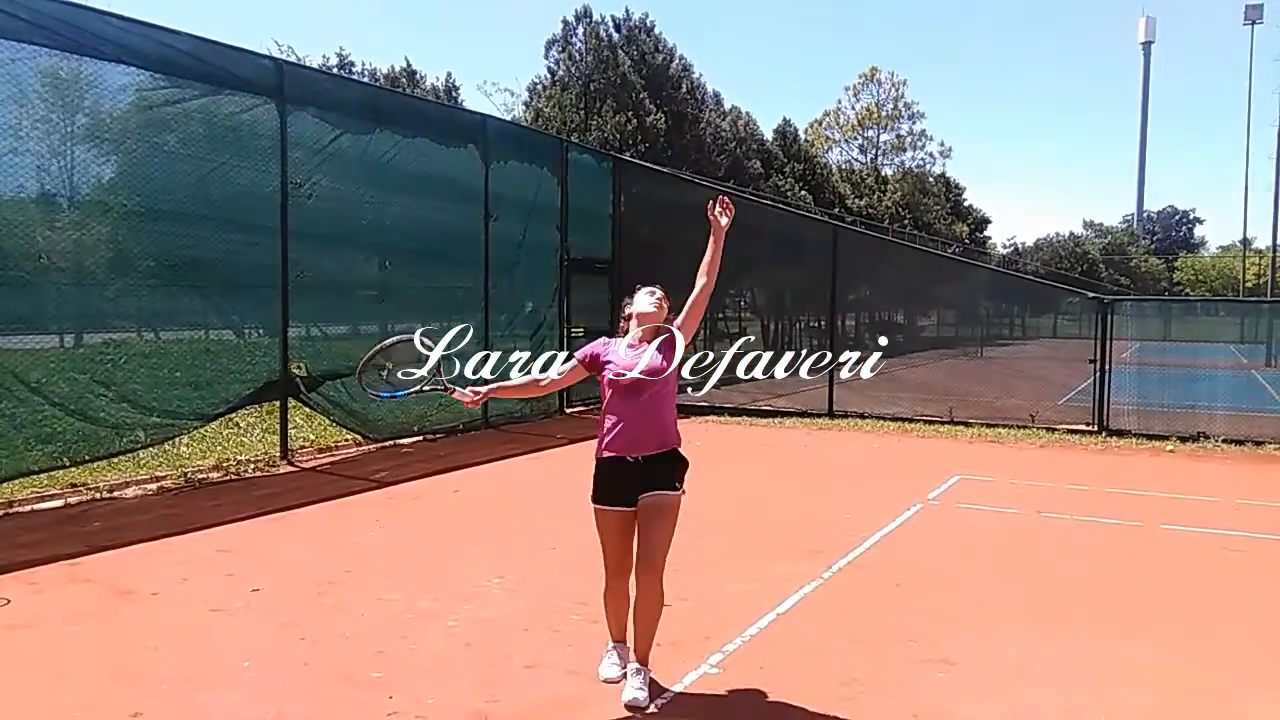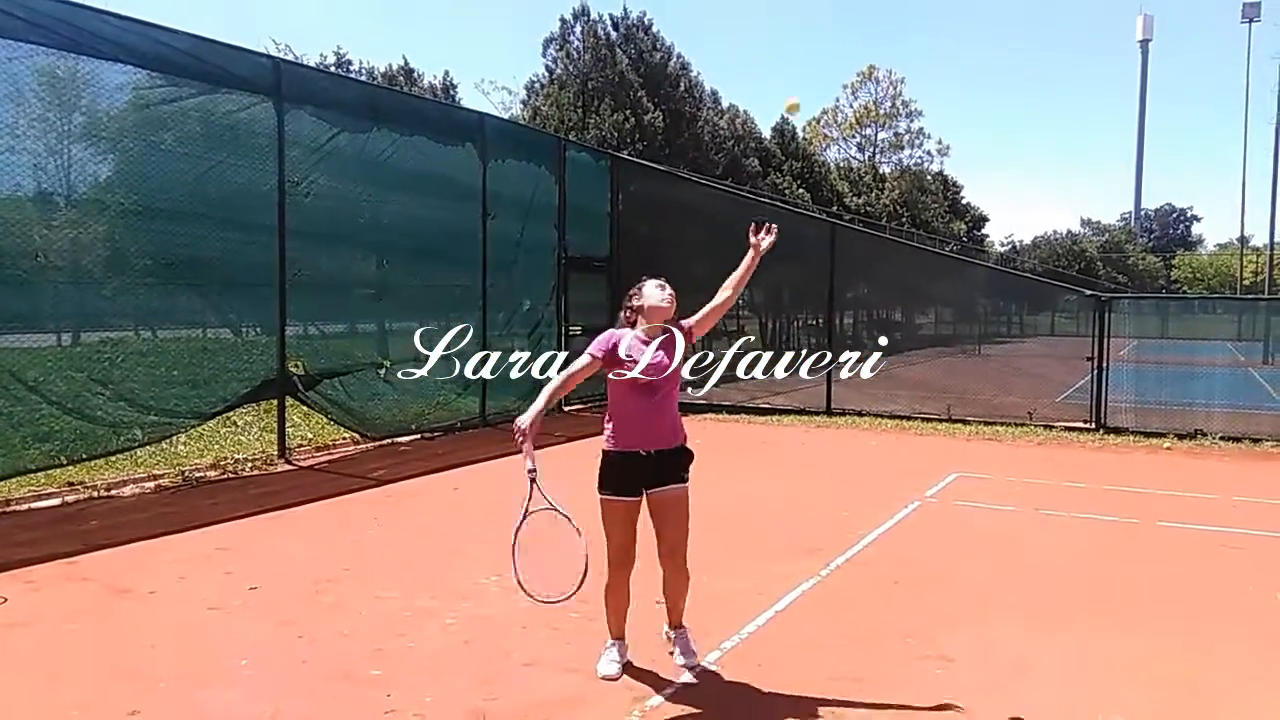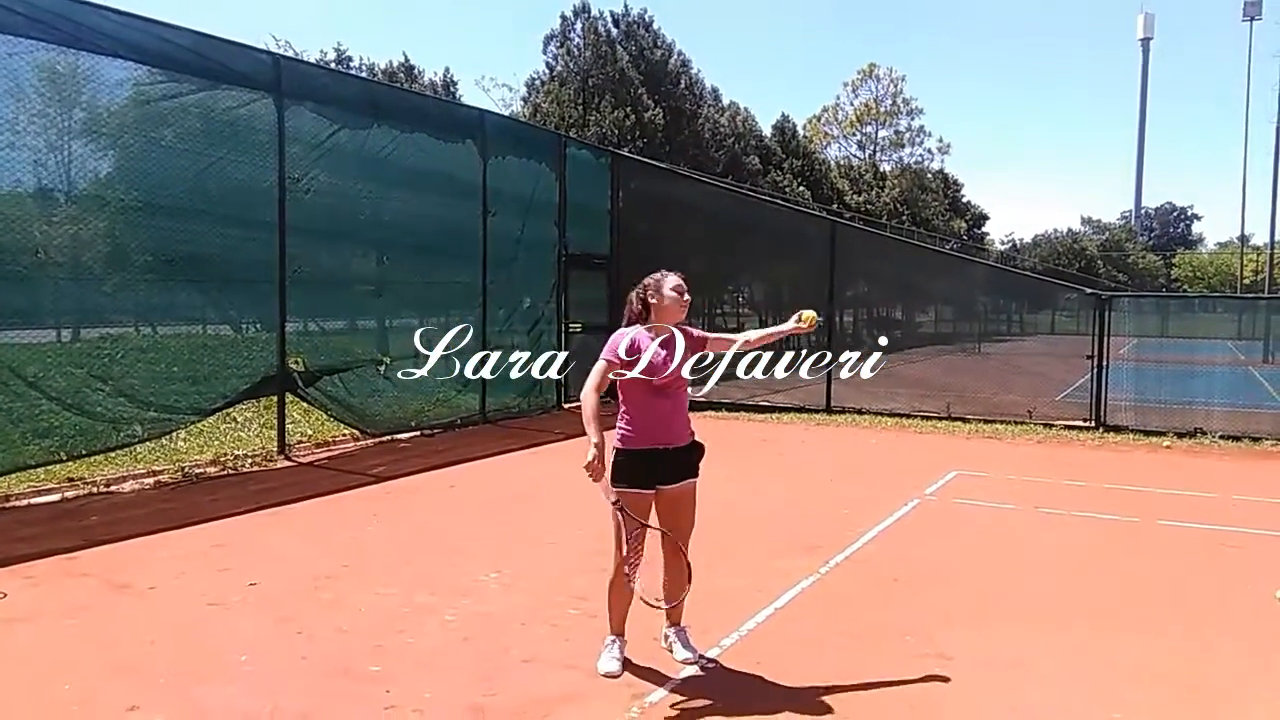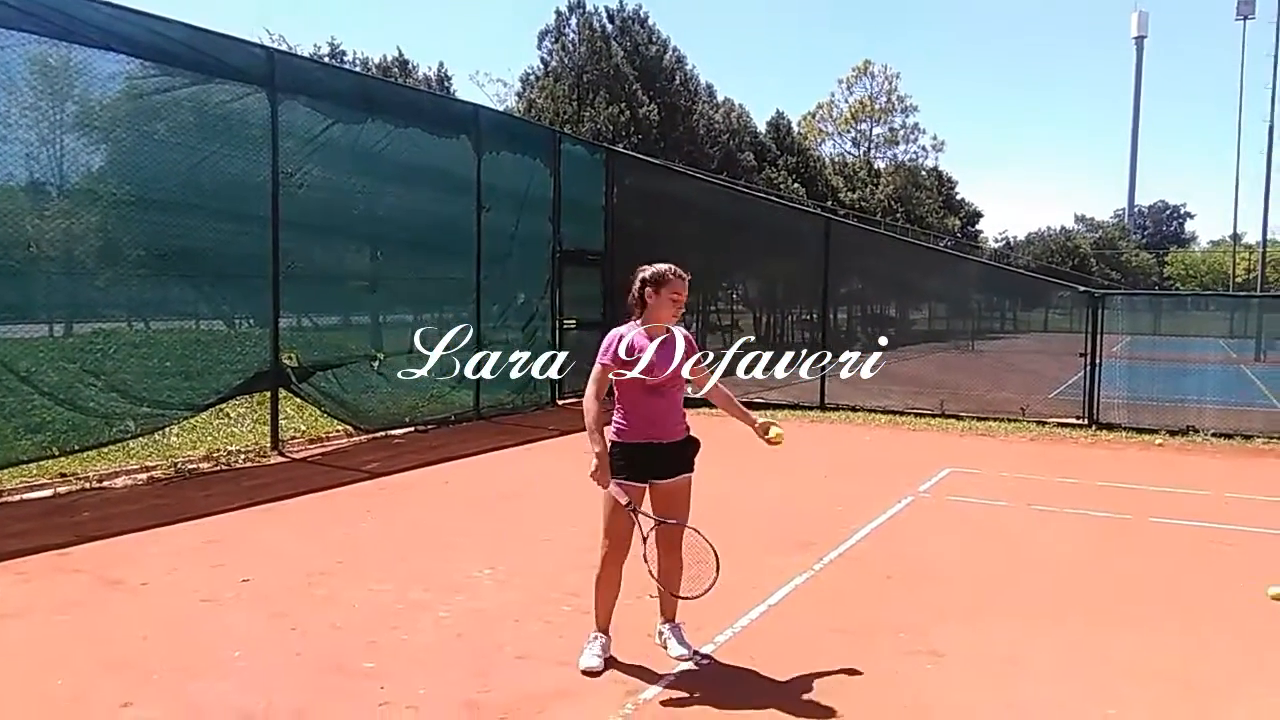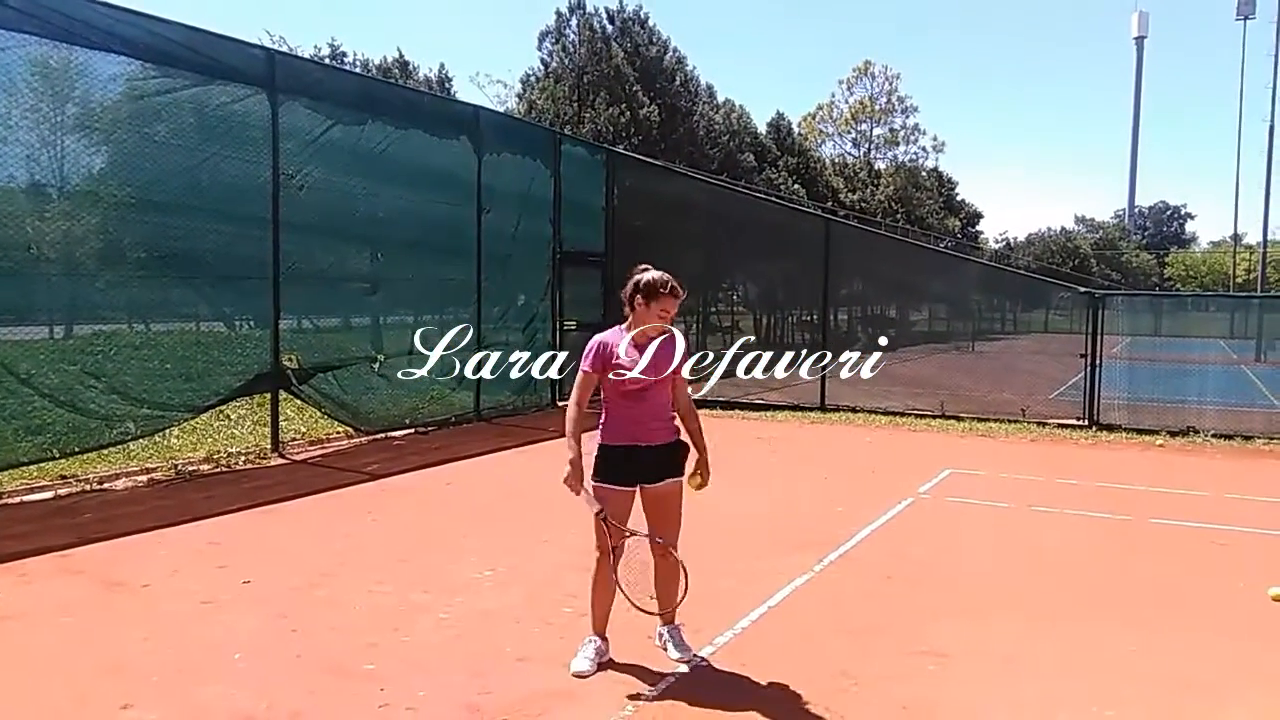
dt=0.2s
person 1, frame 1
left shoulder: (672, 343)
right shoulder: (603, 350)
left elbow: (703, 289)
right elbow: (546, 383)
left wrist: (717, 234)
right wrist: (487, 390)
left hip: (661, 468)
right hip: (612, 470)
left knee: (649, 574)
right knee: (616, 576)
left ankle: (640, 666)
right ankle: (617, 645)
person 1, frame 2
left shoulder: (678, 338)
right shoulder: (614, 341)
left elbow: (723, 299)
right elbow: (565, 379)
left wrist: (755, 253)
right wrist: (535, 410)
left hip: (668, 459)
right hip: (621, 462)
left knee: (674, 560)
right knee: (620, 563)
left ankle: (677, 632)
right ankle: (616, 643)
person 1, frame 3
left shoulder: (686, 339)
right shoulder: (626, 339)
left elbow: (740, 341)
right elbow: (591, 391)
left wrist: (787, 327)
right wrist: (595, 442)
left hip: (679, 455)
right hip: (634, 459)
left knee: (677, 553)
right knee: (625, 559)
left ankle: (675, 630)
right ankle: (614, 641)
person 1, frame 4
left shoulder: (680, 340)
right shoulder: (621, 338)
left elbow: (712, 388)
right elbow: (592, 396)
left wrist: (751, 421)
right wrist: (598, 452)
left hip: (674, 450)
right hip: (628, 452)
left knee: (671, 546)
right knee: (614, 549)
left ankle: (668, 625)
right ankle: (599, 636)
person 1, frame 5
left shoulder: (671, 346)
right shoulder: (604, 344)
left elbow: (683, 403)
right elbow: (577, 405)
left wrist: (701, 451)
right wrist: (573, 459)
left hip: (663, 453)
right hip: (615, 455)
left knee: (666, 551)
right knee: (607, 553)
left ankle: (669, 628)
right ankle: (597, 639)
